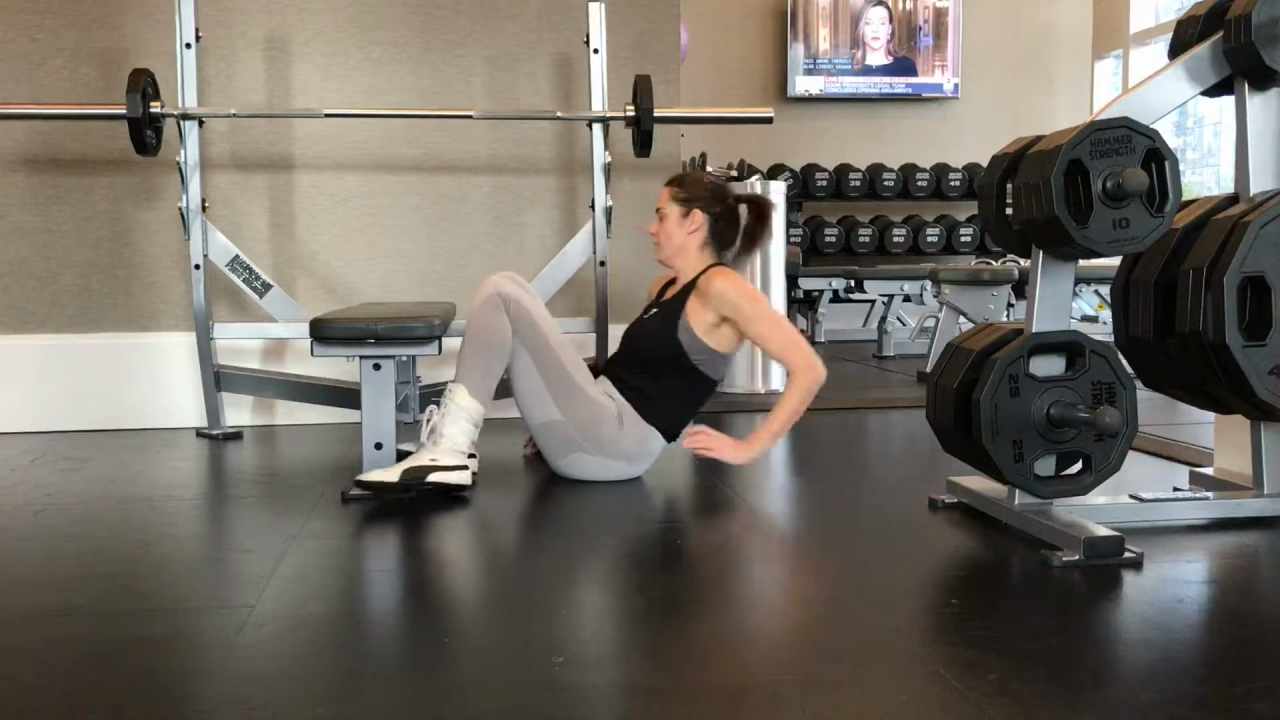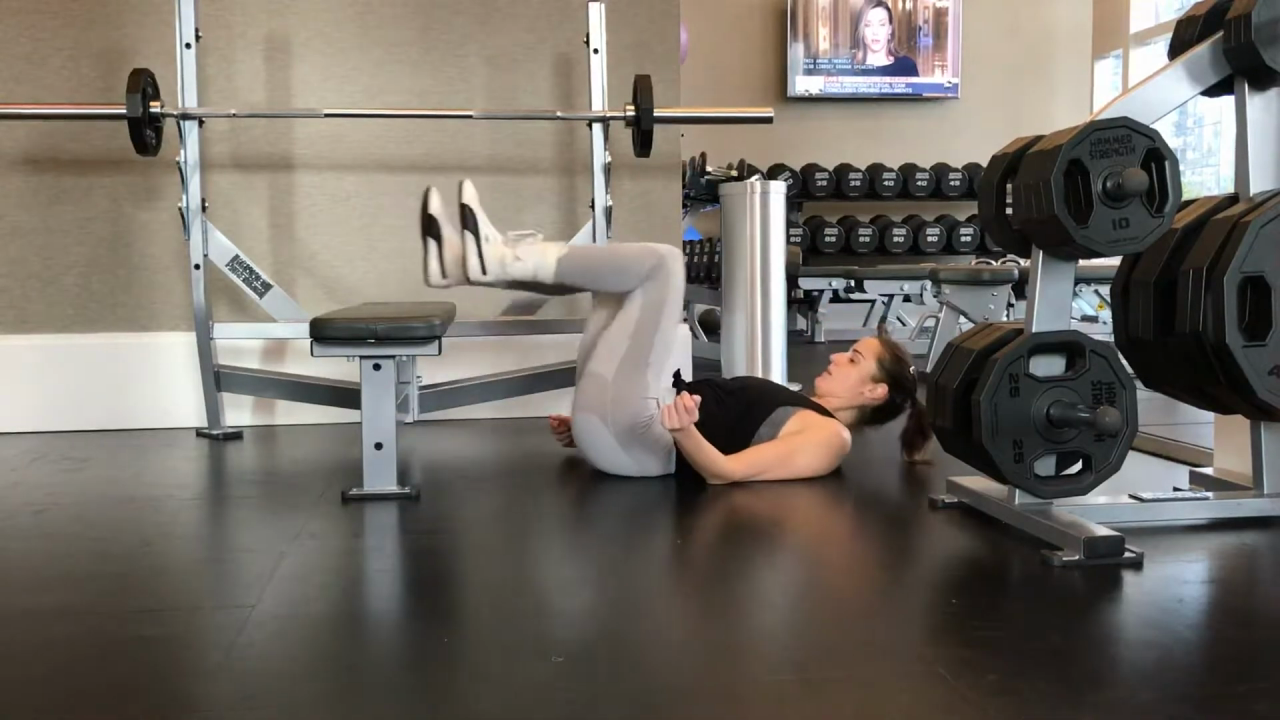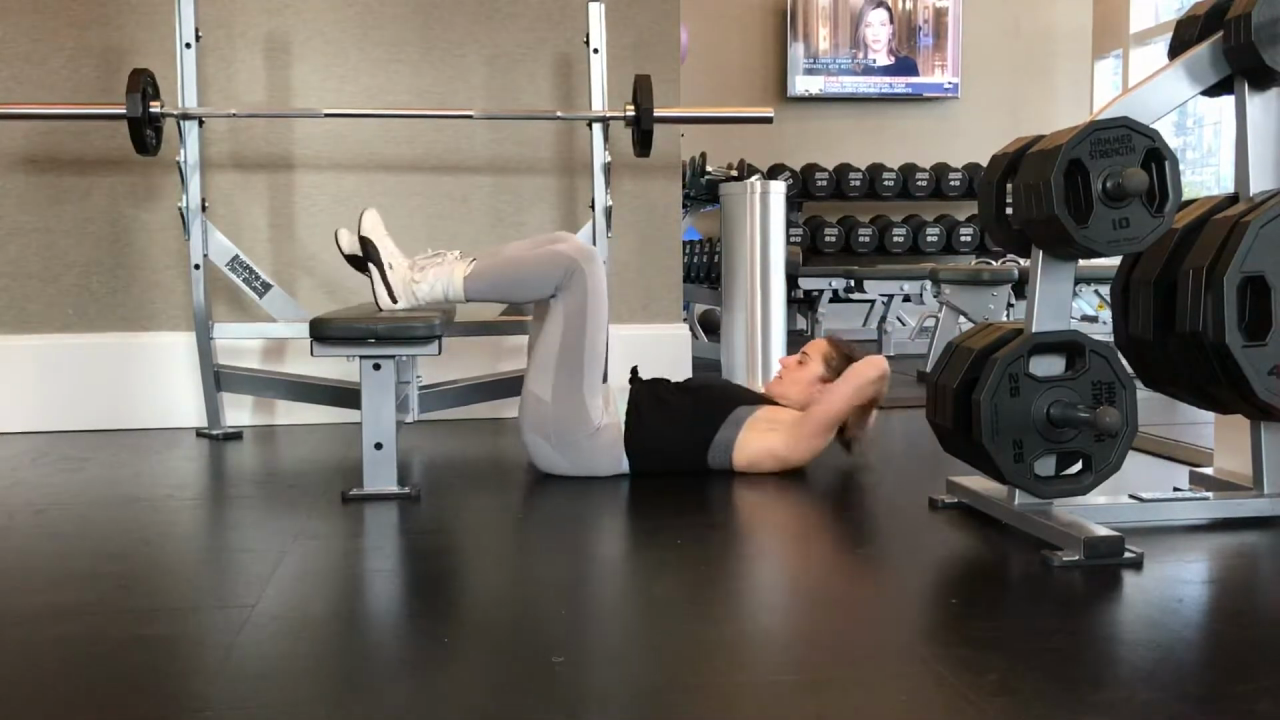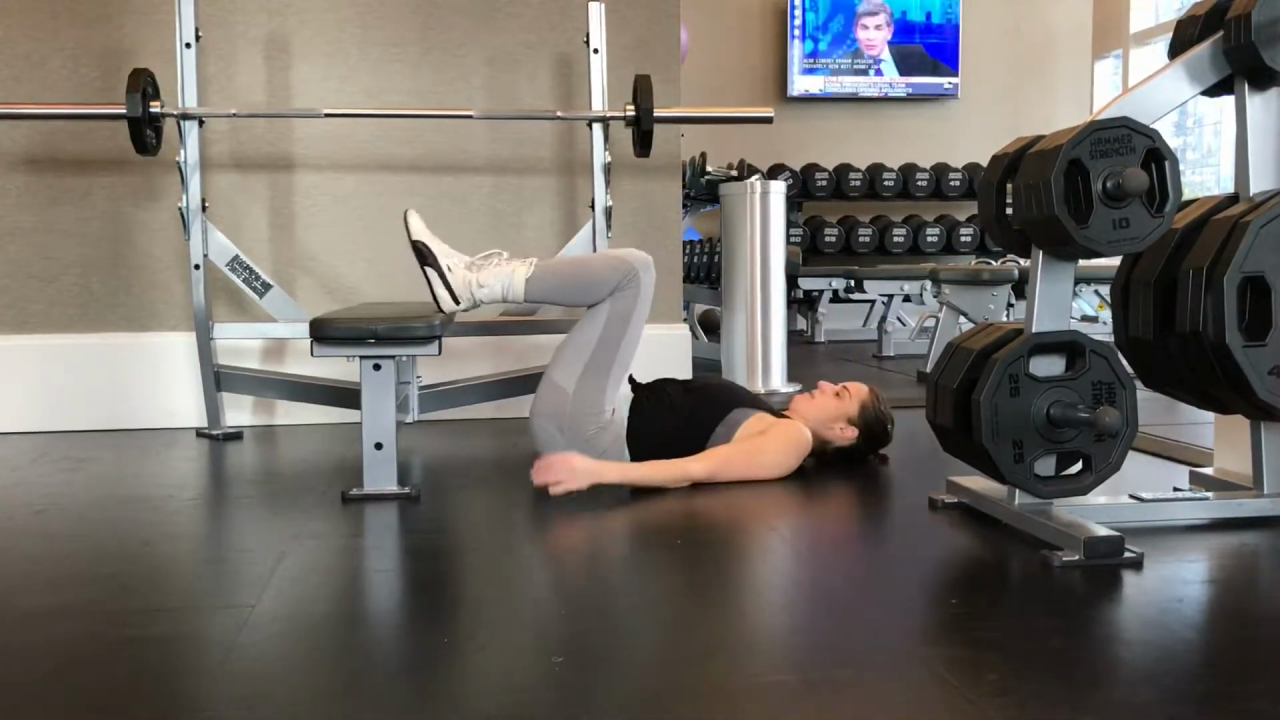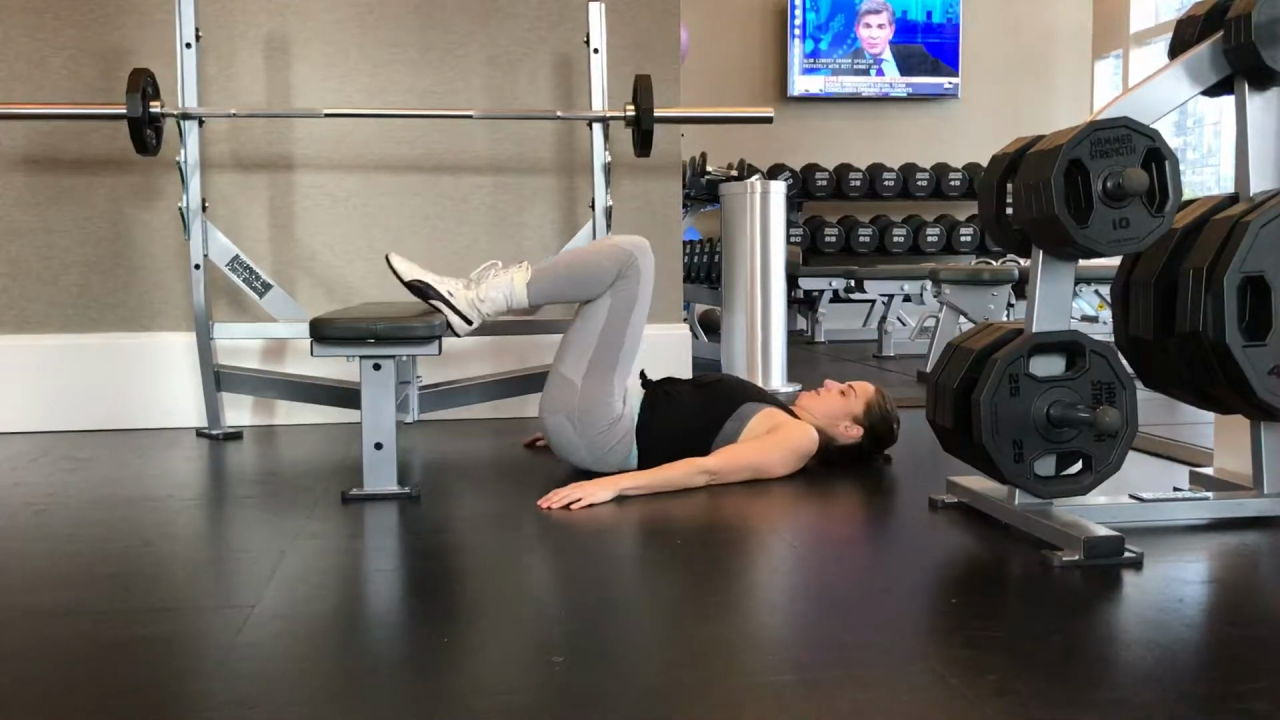
dt=1s
person 1, frame 1
left shoulder: (720, 288)
right shoulder: (670, 286)
left elbow: (809, 370)
left wrist: (749, 447)
right wrist: (561, 421)
left hip: (614, 445)
right hip: (596, 428)
left knee: (500, 296)
right knee: (508, 288)
left ankle: (448, 452)
right ankle: (449, 439)
person 1, frame 2
left shoulder: (828, 437)
right shoulder: (796, 411)
left elbow: (724, 471)
left wrist: (684, 430)
right wrist: (585, 424)
left hip: (623, 438)
right hip: (617, 426)
left knee: (662, 263)
right knee: (627, 271)
left ankle: (499, 259)
right ankle: (465, 260)
person 1, frame 3
left shoulder: (797, 437)
right shoulder: (765, 412)
left elbow: (873, 367)
left wrist: (858, 409)
left hip: (578, 442)
right hip: (605, 414)
left knee: (577, 263)
right knee: (562, 248)
left ankle: (411, 287)
right ankle: (411, 275)
person 1, frame 4
left shoulder: (791, 440)
right shoulder: (774, 426)
left elbow: (694, 471)
left wrist: (598, 469)
left hip: (573, 428)
right hip: (579, 428)
left knee: (632, 270)
right knee: (626, 272)
left ankle: (469, 282)
right ankle: (470, 279)
person 1, frame 5
left shoulder: (799, 439)
right shoulder: (777, 420)
left elbow: (708, 470)
left wrist: (612, 485)
left hip: (596, 430)
right hip: (605, 425)
left knee: (631, 256)
right knee: (627, 260)
left ankle: (474, 300)
right ankle: (473, 298)
